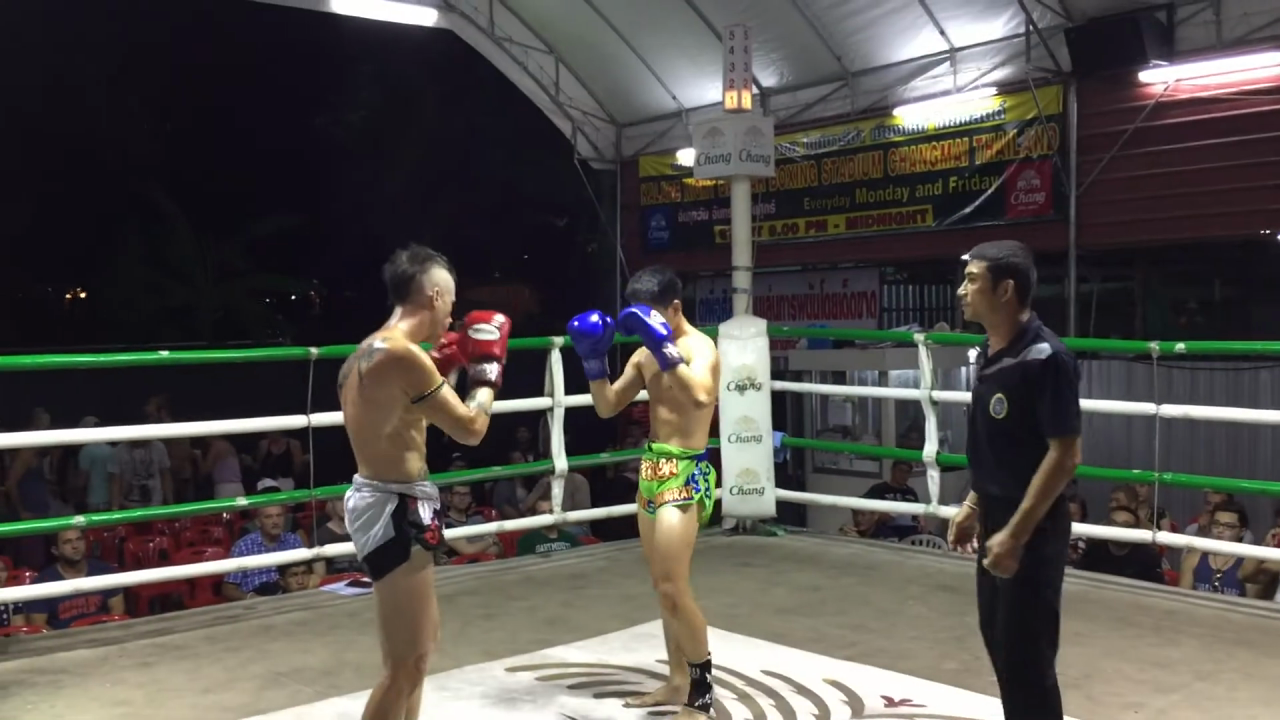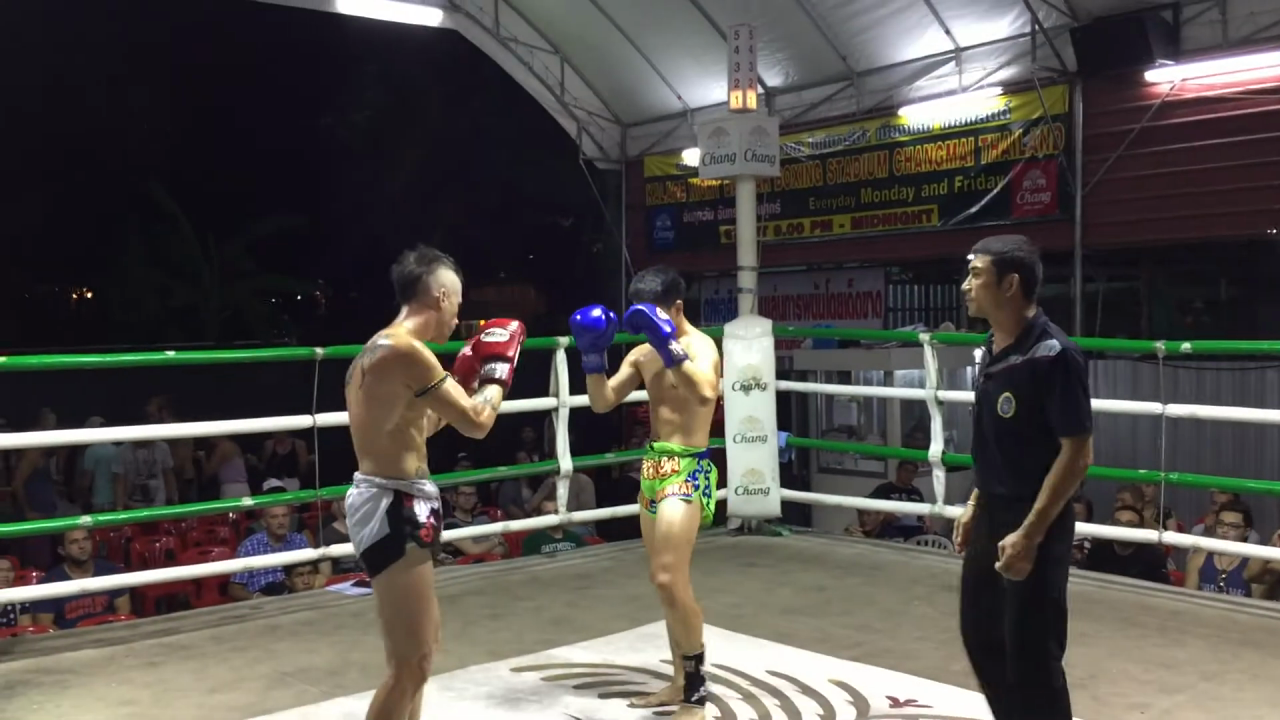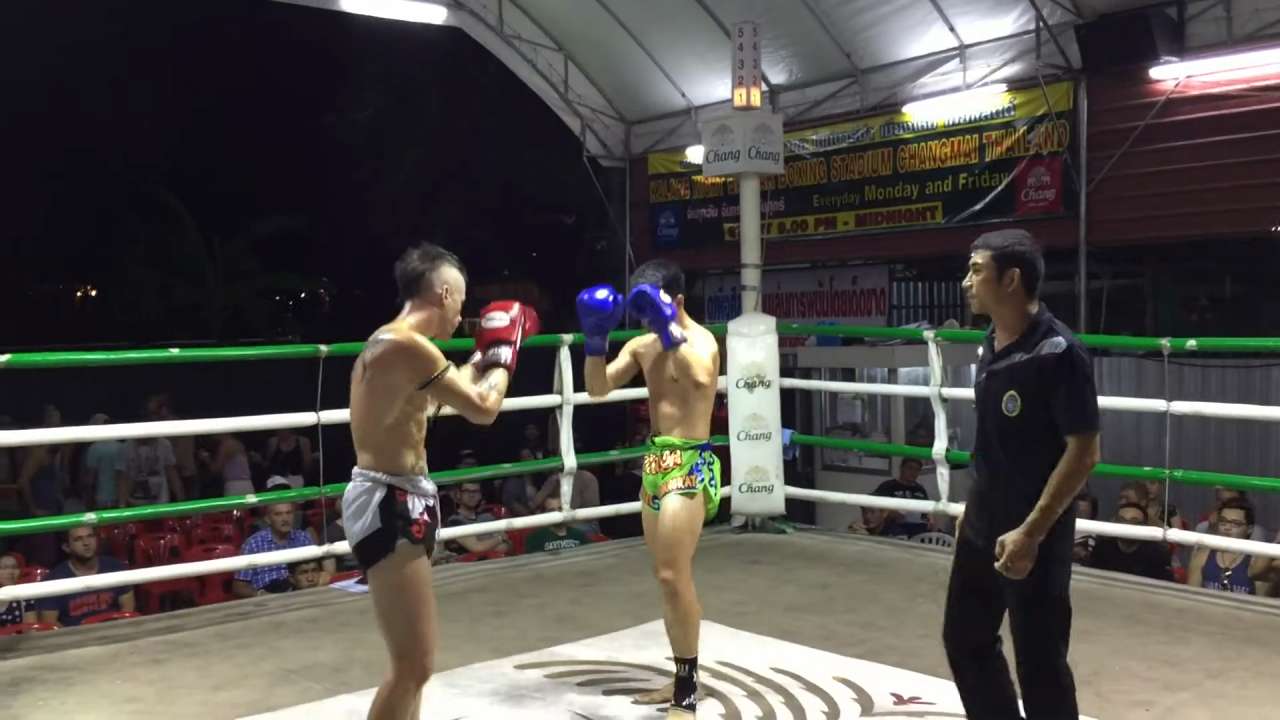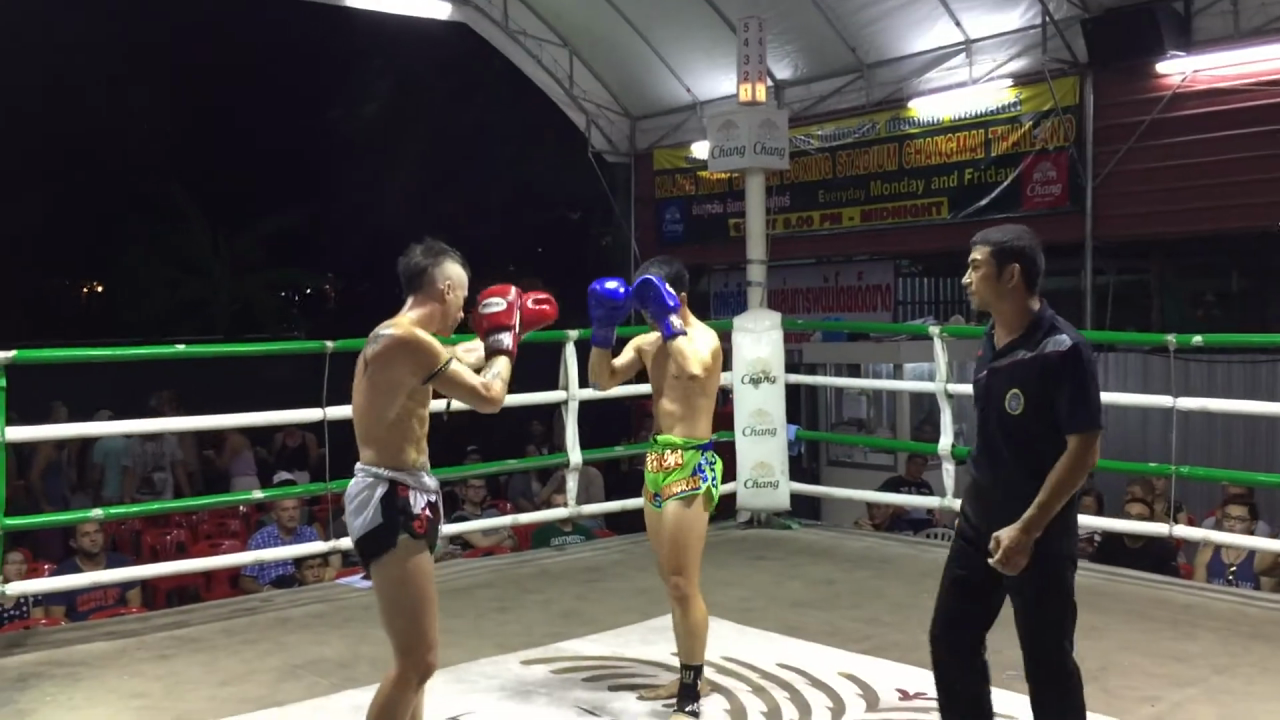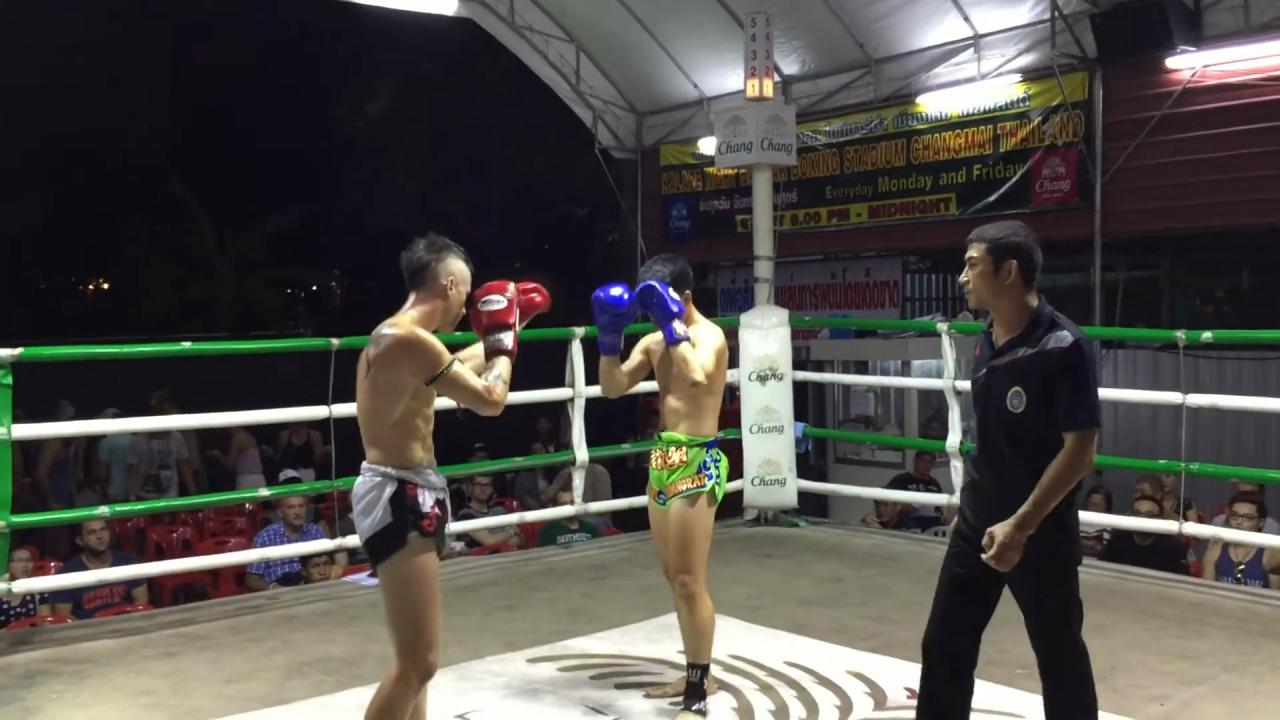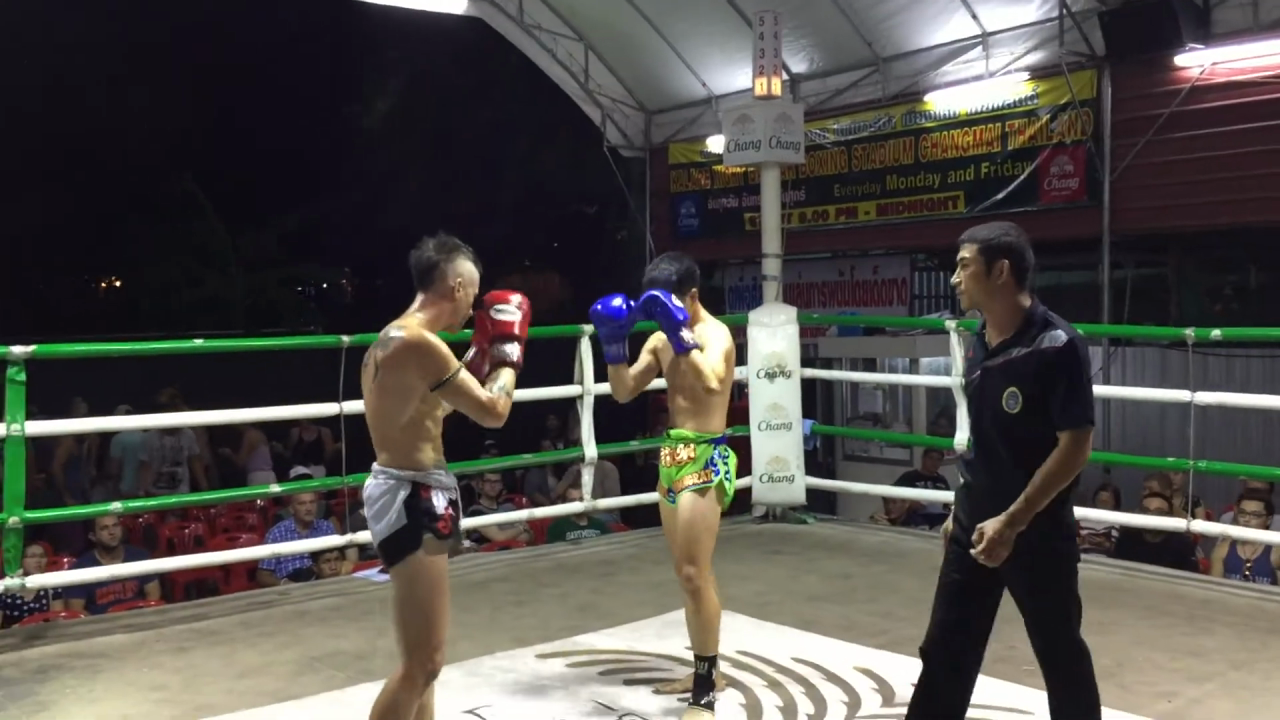
dt=0.1s
person 1, frame 1
left shoulder: (1045, 357)
right shoulder: (992, 351)
left elbow: (1064, 454)
left wrist: (1017, 533)
right wrist: (973, 504)
left hip: (1031, 527)
right hip: (998, 518)
left knee: (1025, 650)
right knee: (1000, 634)
person 1, frame 2
left shoulder: (1054, 355)
right shoulder: (992, 348)
left elbow: (1076, 454)
left wrist: (1029, 534)
right wrist: (976, 506)
left hip: (1036, 529)
right hip: (991, 520)
left knee: (1032, 656)
right knee: (981, 634)
person 1, frame 3
left shoulder: (1059, 352)
right shoulder: (992, 345)
left elbow: (1082, 452)
left wrist: (1031, 533)
left hip: (1036, 528)
right hip: (987, 518)
left knee: (1039, 655)
right knee: (964, 636)
person 1, frame 4
left shoulder: (1062, 349)
right shoulder: (989, 341)
left elbow: (1083, 451)
left wrist: (1027, 529)
left hip: (1040, 525)
right hip: (981, 516)
left knee: (1047, 655)
right knee: (950, 637)
person 1, frame 5
left shoulder: (1063, 346)
right shoulder: (986, 340)
left elbow: (1080, 449)
left wrist: (1022, 525)
left hip: (1041, 524)
right hip: (979, 514)
left knee: (1059, 653)
right knee: (945, 642)
person 1, frame 6
left shoulder: (1057, 346)
right shoulder: (980, 341)
left elbow: (1074, 448)
left wrist: (1012, 522)
left hip: (1037, 527)
right hip: (975, 518)
left knee: (1060, 653)
right knee: (945, 650)
person 2, frame 1
left shoulder: (370, 351)
right shoulder: (403, 355)
right elbow: (471, 429)
left wrist: (443, 372)
right wrist: (487, 366)
left hip: (381, 501)
right hip: (395, 510)
left knee: (422, 638)
right knee: (405, 665)
person 2, frame 2
left shoulder: (384, 349)
right shoulder: (404, 351)
right elbow: (476, 421)
left wrist: (468, 369)
right wrist: (499, 367)
left hip: (394, 505)
right hip: (395, 510)
left knee: (423, 640)
right knee: (411, 664)
person 2, frame 3
left shoulder: (388, 343)
right shoulder: (407, 345)
left elbow: (442, 394)
right elbow: (483, 408)
left wrist: (488, 354)
right wrist: (503, 349)
left hip: (392, 501)
right hip: (391, 505)
left knee: (418, 646)
right knee: (413, 662)
person 2, frame 4
left shoulder: (393, 338)
right shoulder: (408, 340)
left elbow: (464, 359)
right elbow: (488, 397)
left wrist: (516, 324)
right wrist: (503, 335)
left hip: (395, 497)
right hip: (393, 502)
left knee: (417, 648)
right knee: (417, 659)
person 2, frame 5
left shoulder: (394, 336)
right shoulder: (410, 340)
left elbow: (464, 365)
right elbow: (489, 400)
left wrist: (513, 320)
right wrist: (502, 333)
left hip: (401, 496)
right hip: (401, 500)
left knee: (417, 649)
right knee: (417, 660)
person 2, frame 6
left shoulder: (393, 338)
right shoulder: (419, 343)
right elbow: (493, 412)
left wrist: (487, 344)
right wrist: (508, 343)
left hip: (404, 492)
right hip: (412, 499)
left knee: (427, 645)
right knee: (421, 659)
person 3, frame 1
left shoulder: (700, 347)
right shoulder: (644, 355)
left elbow: (701, 396)
right elbow: (606, 407)
left wrist: (665, 346)
right wrist: (593, 359)
left hip: (685, 473)
right hip: (653, 470)
left knee: (672, 588)
right knee: (664, 585)
right ankle: (678, 681)
person 3, frame 2
left shoulder: (700, 346)
right shoulder: (643, 354)
left elbow: (706, 394)
right elbow: (600, 402)
left wrist: (668, 343)
right wrist: (593, 354)
left hip: (687, 470)
right hip: (653, 469)
left knee: (669, 579)
right knee: (665, 581)
right ankle: (681, 680)
person 3, frame 3
left shoulder: (700, 339)
right shoulder: (642, 346)
left elbow: (701, 379)
right elbow: (597, 387)
left wrist: (669, 326)
right wrist: (595, 338)
left hip: (689, 464)
right hip: (655, 464)
left knee: (673, 576)
right knee: (669, 578)
right ankle: (683, 680)
person 3, frame 4
left shoulder: (702, 337)
right shoulder: (646, 342)
left elbow: (693, 373)
right elbow: (600, 380)
left wrist: (668, 320)
right wrist: (603, 328)
left hip: (691, 465)
right hip: (657, 462)
left knee: (683, 583)
right knee: (672, 579)
right ankle: (689, 677)
person 3, frame 5
left shoulder: (708, 335)
right shoulder: (653, 342)
left elbow: (697, 379)
right elbow: (612, 387)
left wrist: (673, 324)
right wrist: (609, 335)
left hip: (696, 462)
right hip: (662, 460)
left knee: (689, 581)
right knee: (676, 577)
right ankle: (697, 675)
person 3, frame 6
left shoulder: (714, 334)
right shoulder: (659, 340)
left elbow: (712, 384)
right elbow: (623, 391)
left wrist: (680, 331)
right wrist: (613, 343)
left hip: (706, 460)
right hip: (672, 457)
left knee: (693, 574)
right knee: (692, 573)
right ankle: (706, 671)
